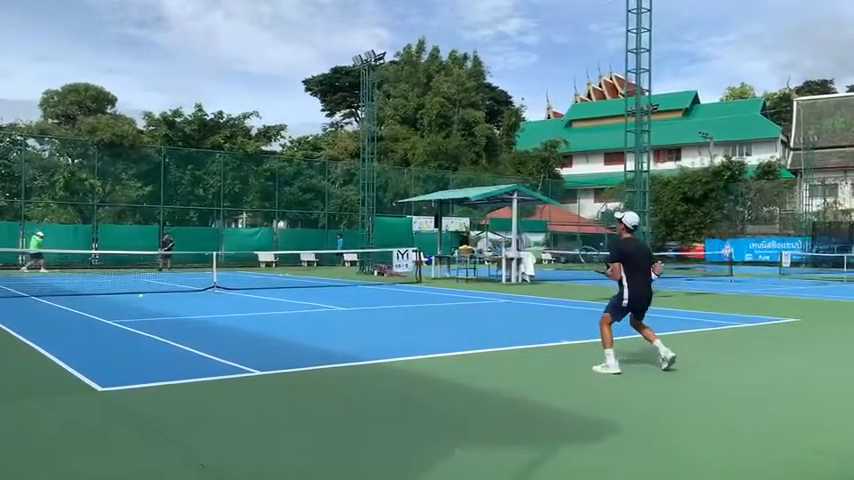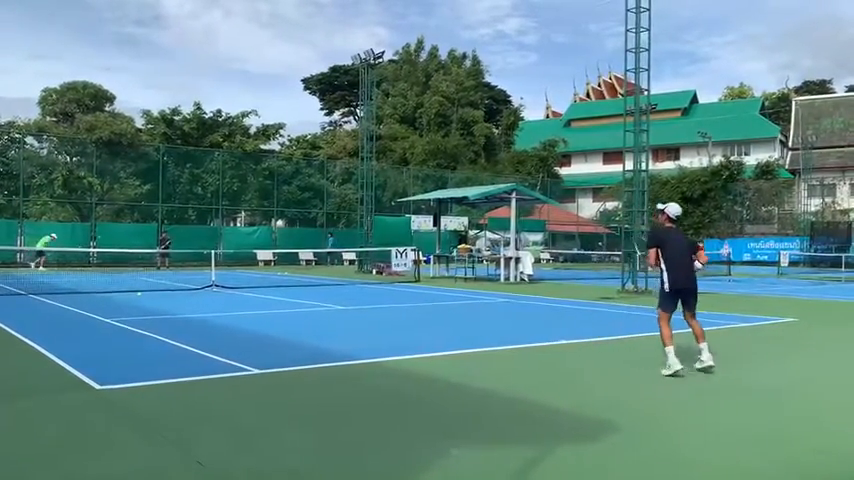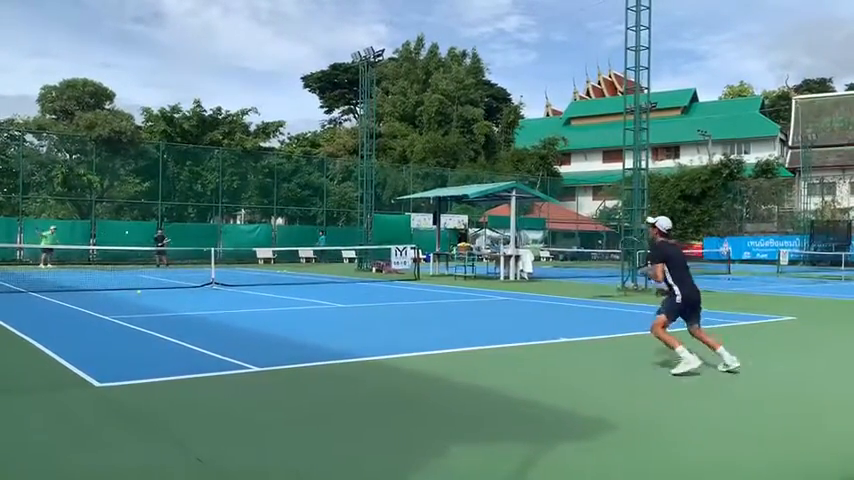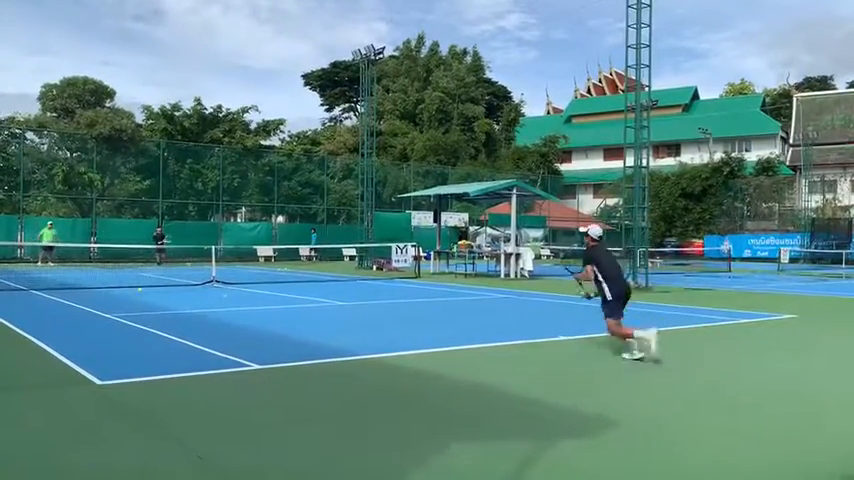
dt=0.4s
person 1, frame 1
left shoulder: (618, 246)
right shoulder: (643, 246)
left elbow: (615, 276)
right elbow: (657, 270)
left wrist: (609, 272)
left hip: (628, 293)
right hip: (646, 294)
left knee: (605, 322)
right knee: (636, 323)
left ankle: (610, 363)
right ankle: (665, 352)
person 1, frame 2
left shoulder: (656, 233)
right shoulder: (685, 237)
left elbow: (652, 261)
right elbow: (703, 259)
left hip: (670, 283)
right hip: (690, 282)
left knee: (664, 321)
right knee: (691, 318)
left ankle: (673, 362)
right ankle: (705, 356)
person 1, frame 3
left shoulder: (656, 249)
right shoulder: (675, 248)
left elbow: (659, 277)
left wrist: (648, 271)
right wrist: (667, 290)
left hip: (679, 295)
right hip: (693, 294)
left knee: (657, 328)
right knee: (696, 331)
left ankle: (688, 359)
right ankle: (730, 360)
person 1, frame 4
left shoulder: (590, 252)
right shoulder: (606, 252)
left elbow: (590, 276)
left wrist: (579, 276)
right wrist: (597, 293)
left hip: (611, 291)
right hip: (624, 288)
left knee: (615, 330)
right knee: (614, 323)
left ankle: (645, 335)
right ankle: (634, 349)
